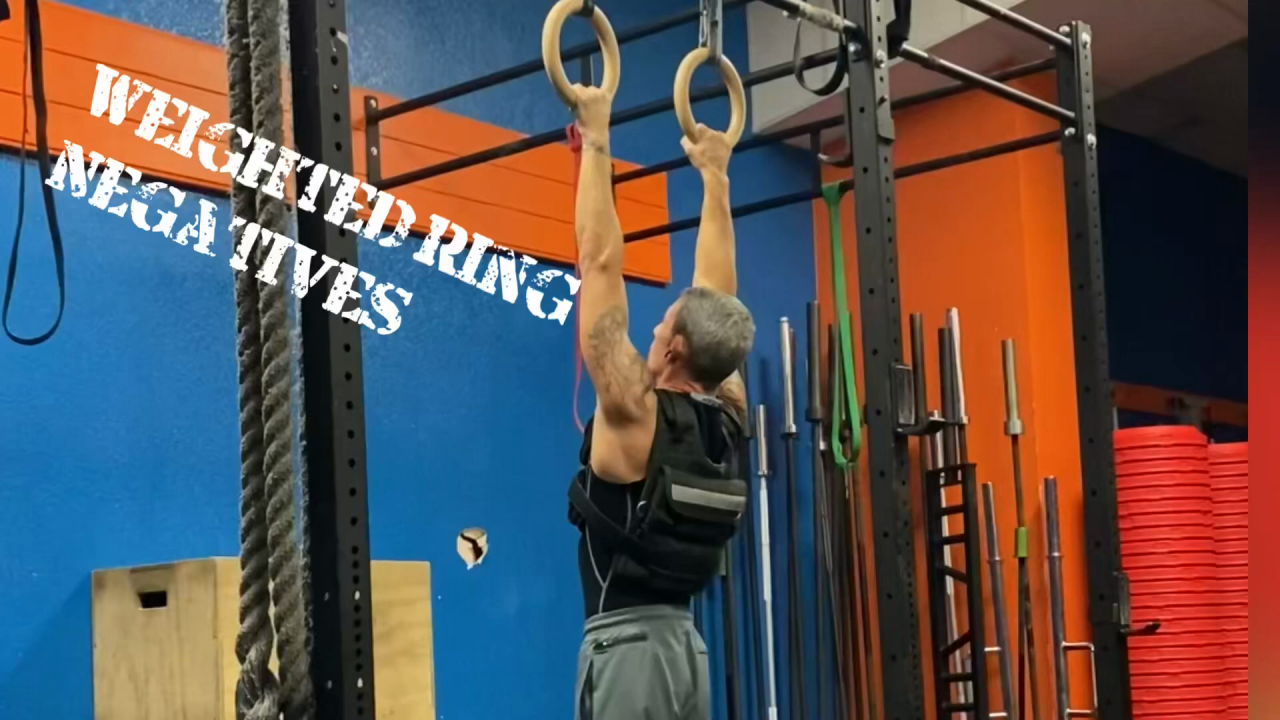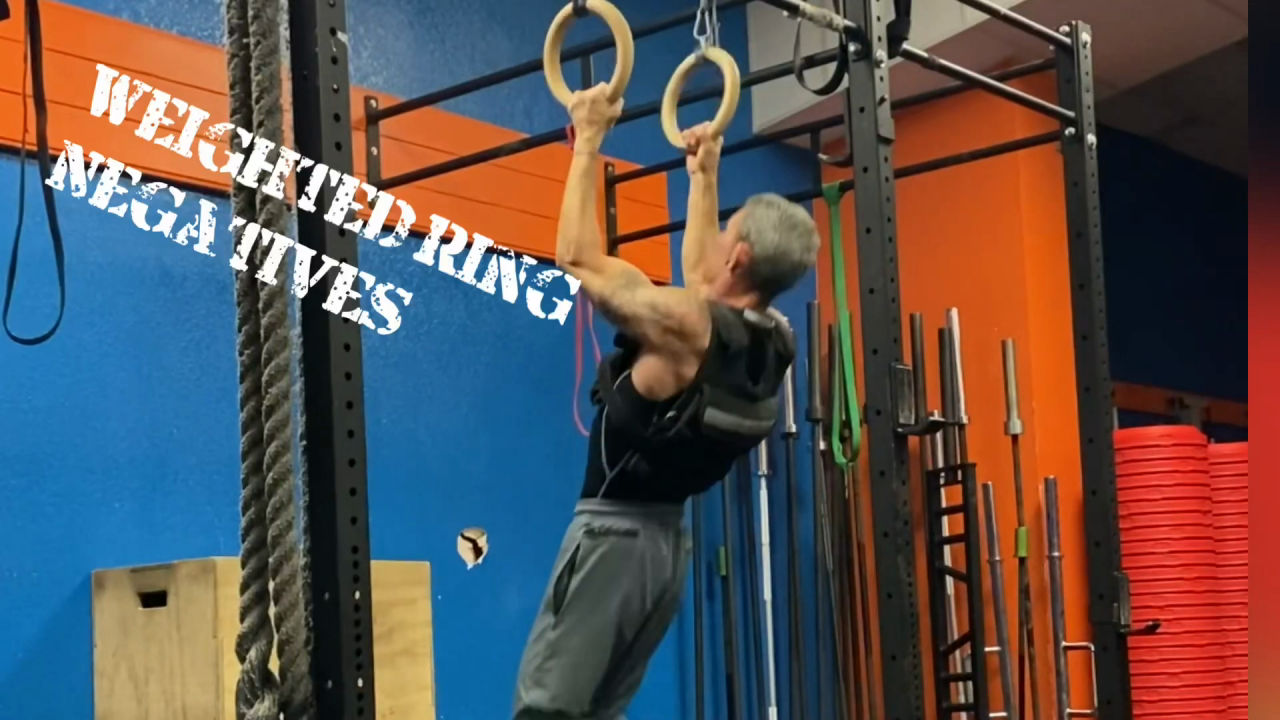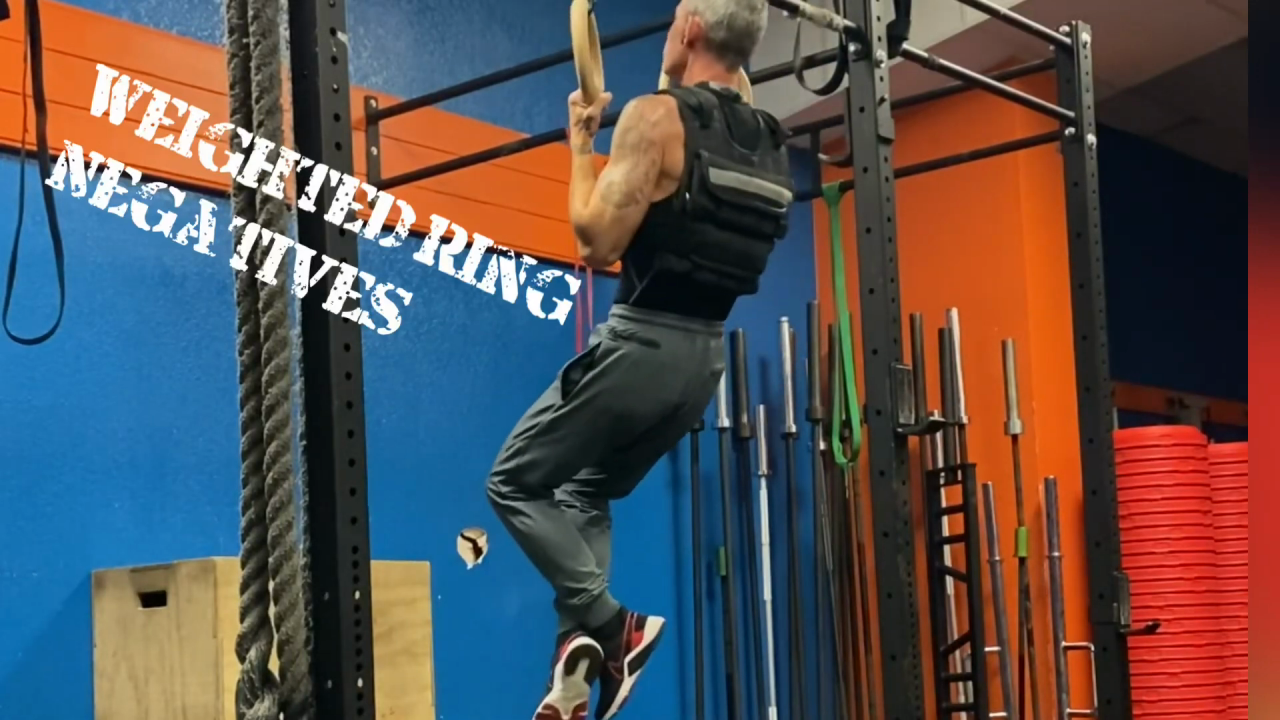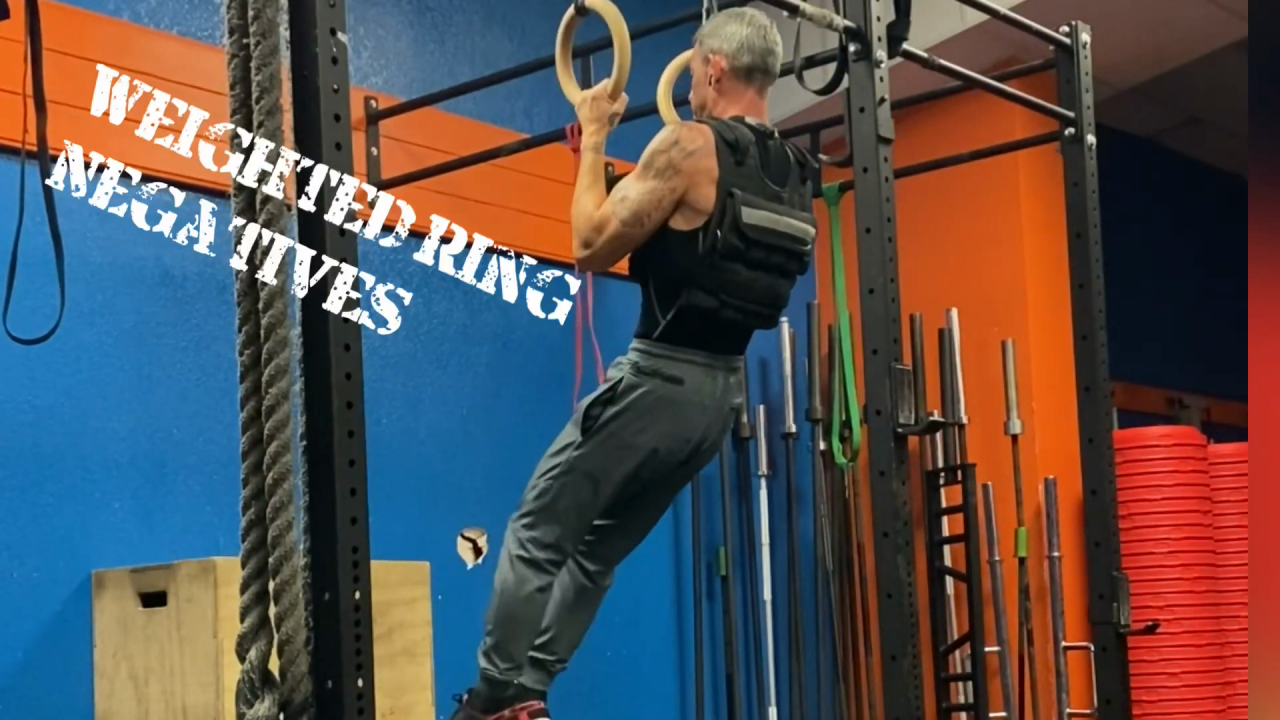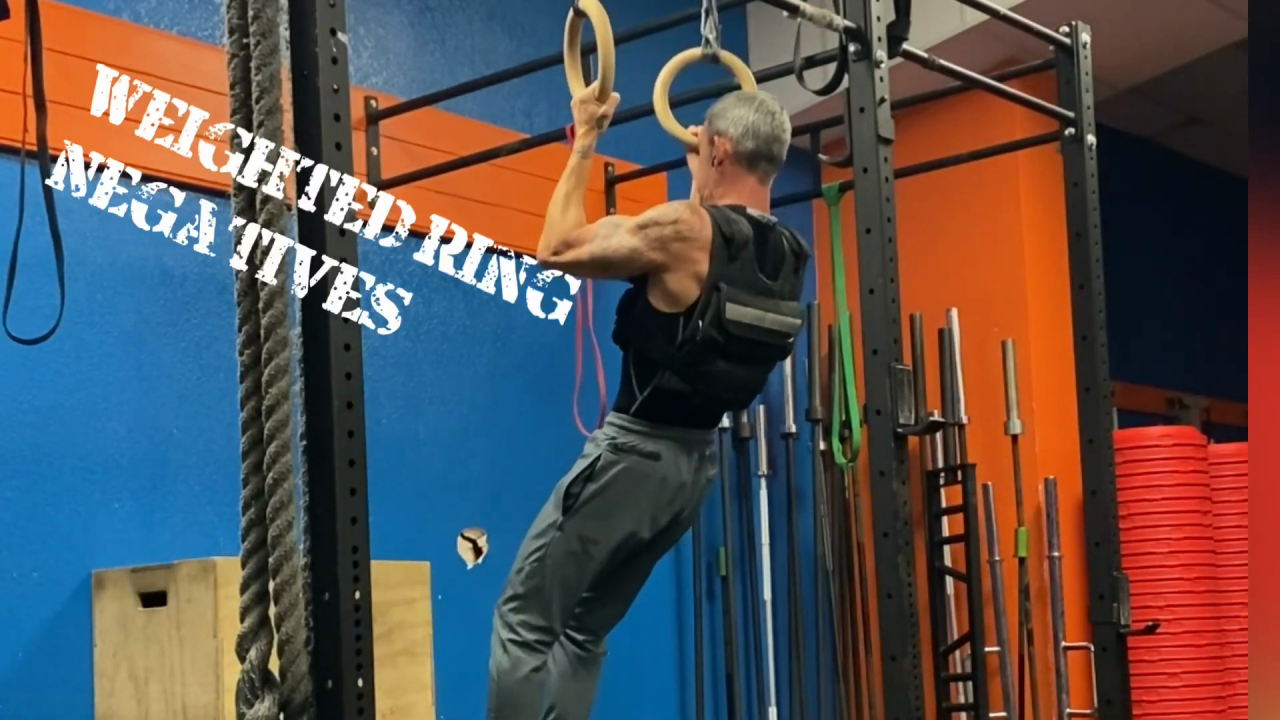
dt=1s
person 1, frame 1
left shoulder: (635, 415)
right shoulder: (727, 419)
left elbow: (600, 262)
right elbow: (717, 294)
left wrist: (596, 139)
right wrist: (714, 175)
left hip: (627, 647)
right hip: (682, 646)
person 1, frame 2
left shoulder: (687, 326)
right shoulder: (775, 342)
left elbow: (576, 257)
right elbow: (710, 283)
left wrist: (588, 140)
right wrist: (702, 180)
left hip: (612, 542)
right hip: (667, 543)
person 1, frame 3
left shoulder: (656, 115)
right shoulder: (766, 142)
left elbow: (597, 244)
left wrist: (579, 144)
left hip: (641, 344)
right hip: (703, 354)
left knee: (517, 483)
right knee: (585, 493)
left ankle: (608, 627)
right ankle: (581, 643)
person 1, frame 4
left shoulder: (690, 145)
right shoulder: (792, 175)
left elbow: (591, 247)
left wrist: (593, 139)
left hip: (659, 381)
right hip: (720, 389)
left knee: (536, 540)
right knee: (594, 551)
person 1, frame 5
left shoulder: (687, 228)
right shoulder: (787, 257)
left elbow: (556, 248)
left wrist: (585, 141)
right wrist: (699, 171)
left hip: (633, 454)
right hip: (694, 461)
left knee: (524, 622)
right knee: (582, 631)
